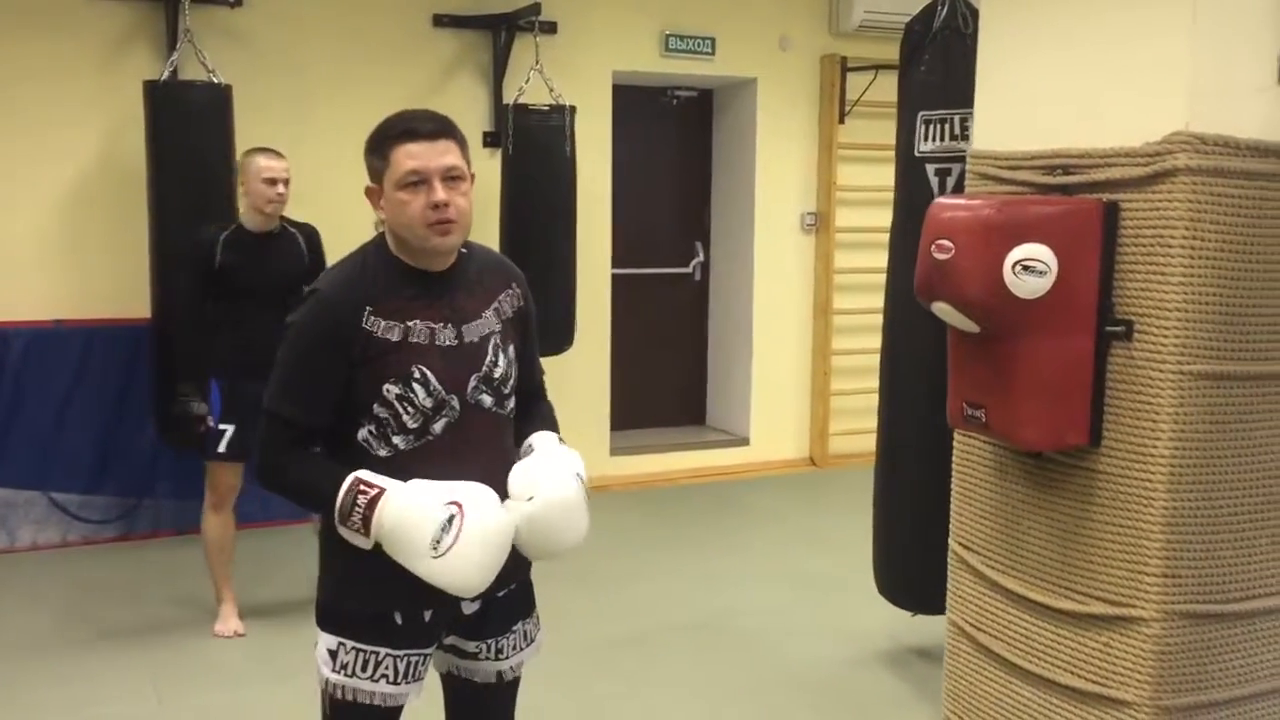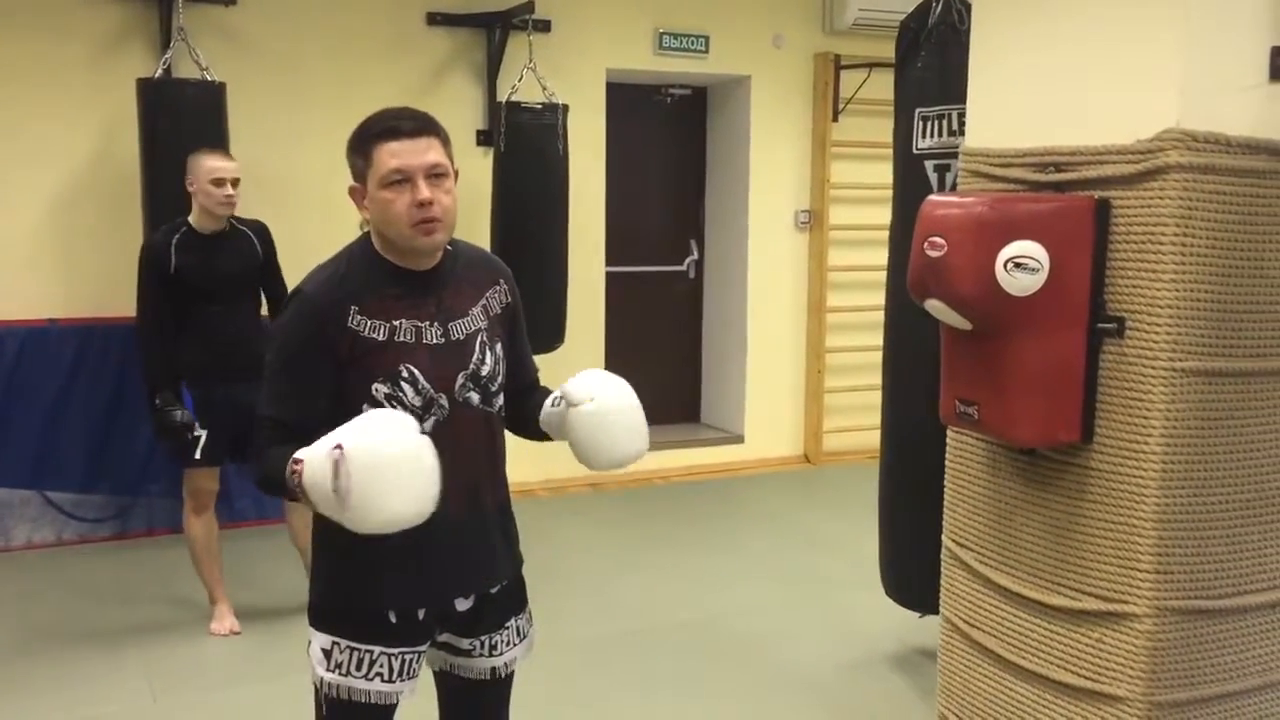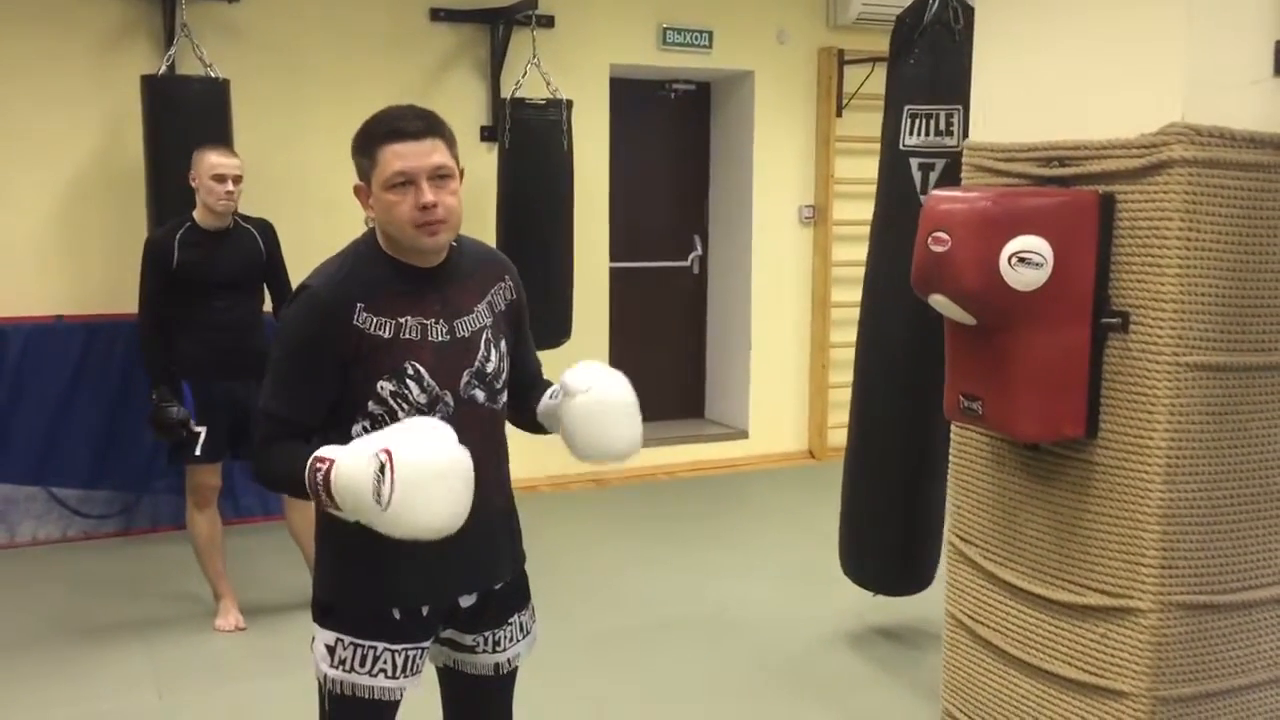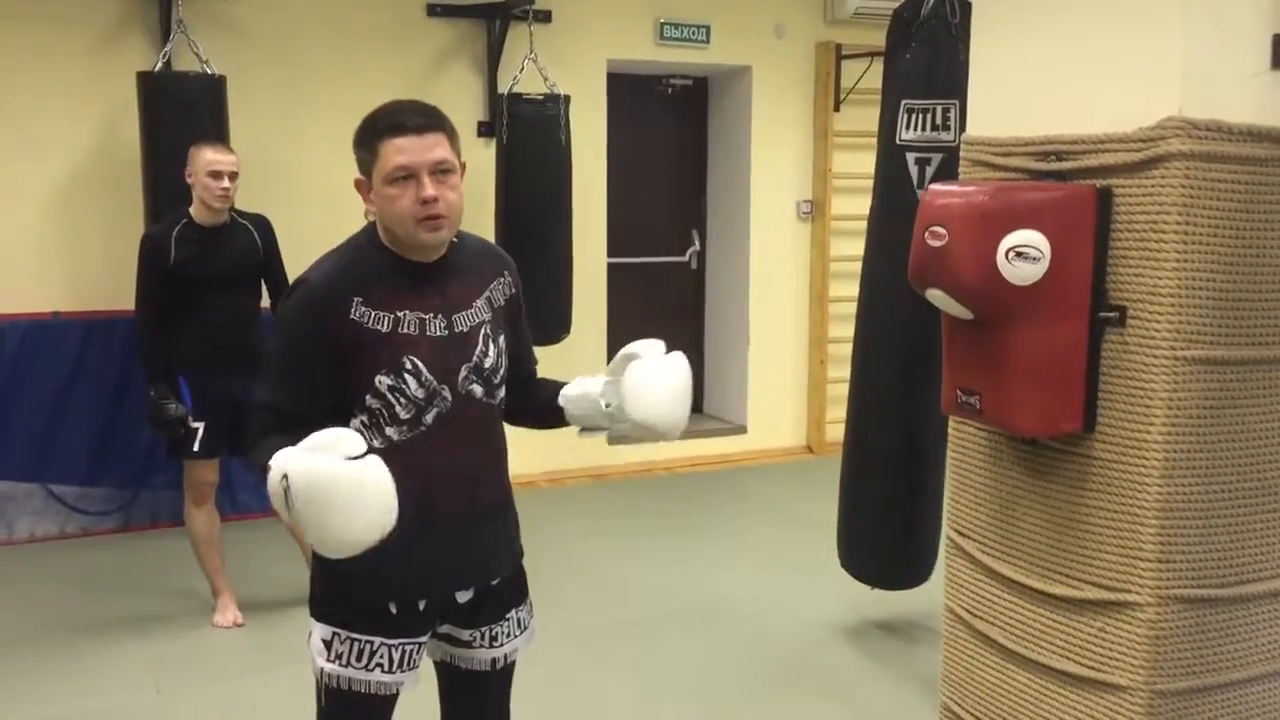
dt=0.7s
person 1, frame 1
left shoulder: (503, 282)
right shoulder: (339, 303)
right elbow: (278, 457)
left wrist: (547, 453)
right wrist: (380, 507)
left hip: (494, 571)
right hip: (375, 587)
person 1, frame 2
left shoulder: (489, 279)
right shoulder: (324, 303)
right elbow: (272, 453)
left wrist: (568, 409)
left hip: (485, 568)
right hip: (368, 584)
person 1, frame 3
left shoulder: (494, 274)
right shoulder: (331, 299)
right elbow: (275, 451)
left wrist: (568, 404)
right wrist: (344, 478)
left hip: (490, 565)
right hip: (372, 582)
person 1, frame 4
left shoulder: (493, 270)
right shoulder: (328, 294)
right elbow: (274, 436)
left wrist: (605, 400)
right wrist: (294, 476)
left hip: (486, 560)
right hip: (370, 574)
person 2, frame 1
left shoulder: (304, 239)
right shoulder: (213, 244)
right elbow: (195, 319)
right wrist: (192, 385)
right hip: (230, 382)
right knee: (220, 490)
right ankle: (226, 604)
person 2, frame 2
left shoulder: (255, 235)
right shoulder: (164, 248)
left elbow: (280, 303)
right elbow: (151, 328)
right wrist: (162, 395)
left hip: (259, 379)
right hip: (198, 387)
right knee: (200, 494)
right ankle: (220, 603)
person 2, frame 3
left shoulder: (259, 234)
right shoulder: (166, 244)
left elbow: (284, 302)
right elbow: (151, 323)
right wrist: (161, 391)
left hip: (259, 376)
right hip: (198, 382)
right knee: (202, 489)
right ankle: (225, 599)
person 2, frame 4
left shoulder: (257, 229)
right shoulder: (163, 240)
left elbow: (282, 297)
right elbow: (149, 321)
right wrist: (159, 388)
left hip: (256, 371)
right hip: (196, 378)
right knee: (200, 485)
right ankle: (222, 595)
